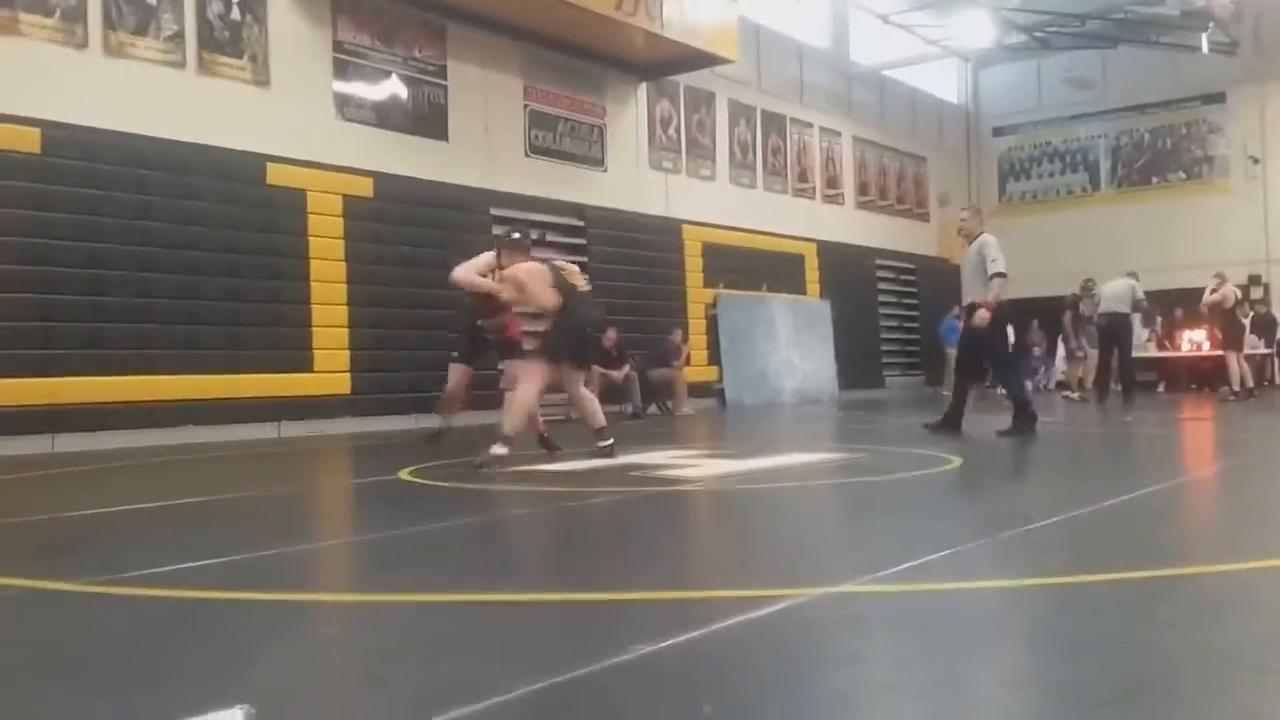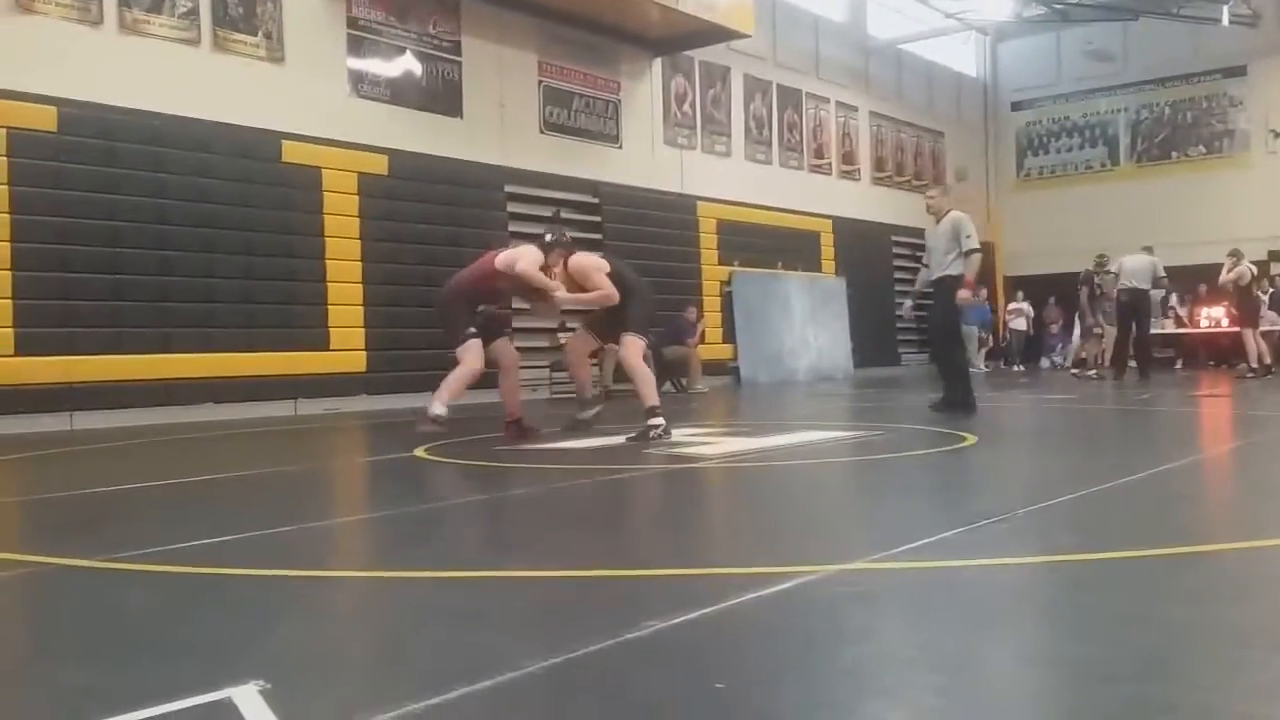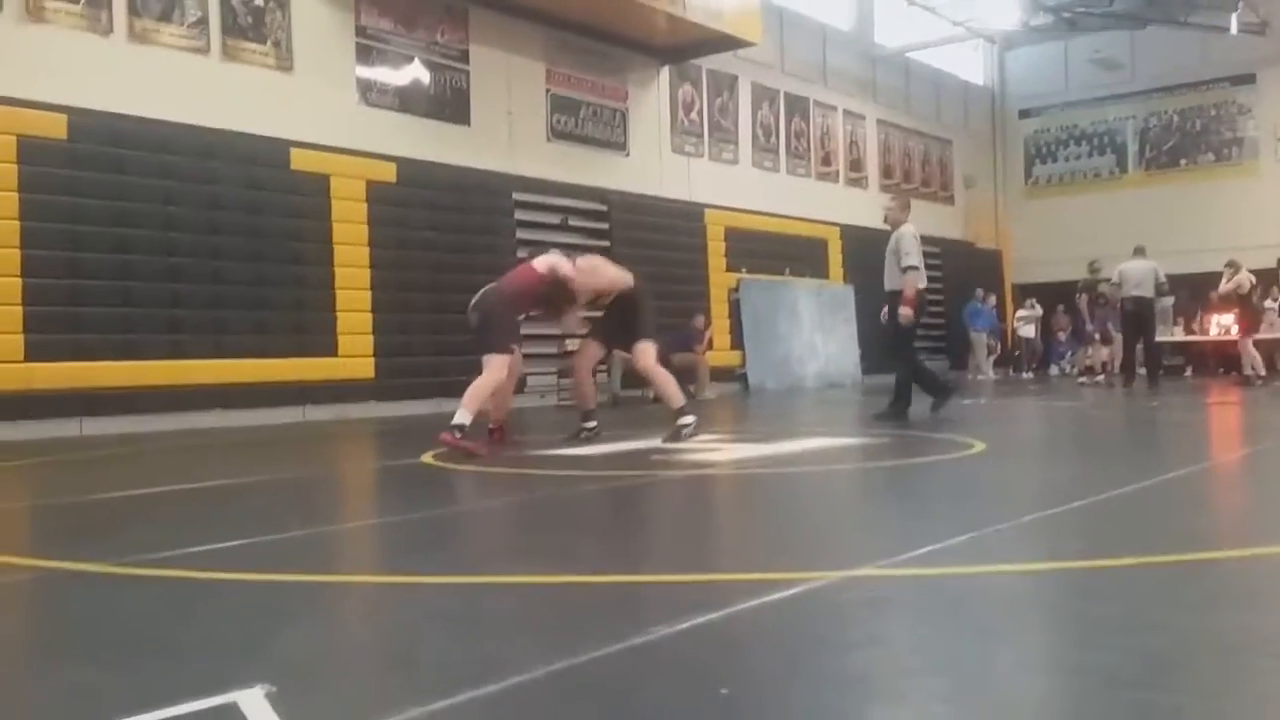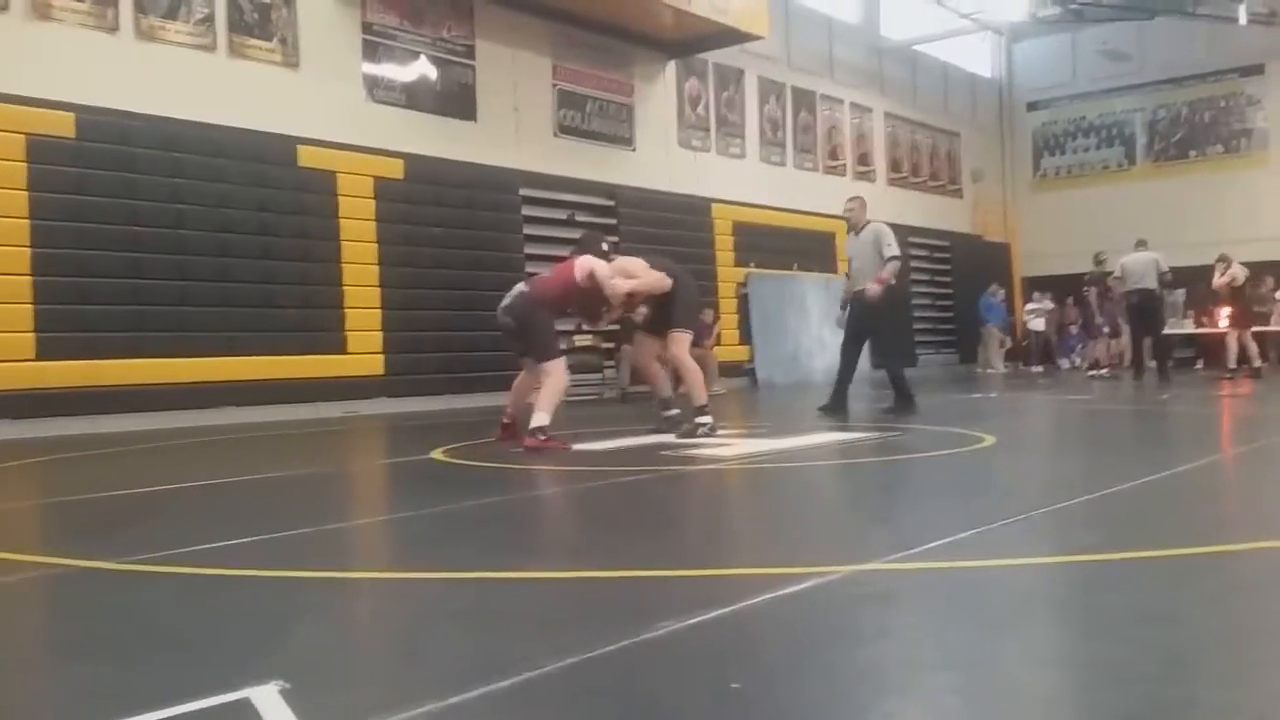
dt=0.5s
person 1, frame 1
left shoulder: (987, 243)
right shoulder: (971, 248)
left elbow: (999, 278)
left wrist: (987, 307)
right wrist: (969, 313)
left hip: (988, 314)
right hip: (974, 315)
left knee: (1003, 368)
right knee: (964, 368)
left ankle: (1025, 419)
right ankle: (952, 420)
person 1, frame 2
left shoulder: (959, 219)
right shoulder: (931, 231)
left elbow: (975, 252)
right elbow: (927, 267)
left wrist: (968, 286)
right wrist: (913, 295)
left hip: (954, 286)
right hip: (941, 288)
left knee: (939, 340)
right knee: (950, 343)
left ankle: (954, 394)
right ankle: (964, 397)
person 1, frame 3
left shoulder: (905, 234)
right shoulder: (898, 234)
left elbow: (912, 269)
left wrist: (906, 303)
right wrist: (891, 304)
left hip: (905, 300)
right hip: (899, 299)
left knee: (901, 353)
right knee: (903, 353)
left ankle: (899, 406)
right ankle: (939, 389)
person 1, frame 4
left shoulder: (879, 230)
right shoulder: (850, 240)
left elbow: (894, 261)
left wrist: (879, 283)
right wrist: (845, 304)
left hip: (880, 298)
right hip: (859, 300)
left knee: (888, 350)
right knee: (848, 351)
left ankle: (905, 399)
right ankle: (838, 400)
person 2, frame 1
right shoulder: (488, 261)
right elbow: (458, 276)
right wrist: (497, 288)
left hip: (503, 327)
right hip: (474, 326)
left knee: (515, 380)
right knee: (455, 386)
left ankle: (541, 433)
right ankle: (443, 424)
person 2, frame 2
left shoulder: (527, 259)
right shoulder: (533, 255)
right elbow: (522, 270)
right wrist: (553, 286)
left hip: (481, 308)
right hip: (456, 301)
left knee: (510, 361)
right knee: (474, 364)
left ankle: (514, 422)
right ankle: (433, 416)
person 2, frame 3
right shoulder: (554, 262)
right elbow: (569, 274)
left hip: (487, 307)
right hip: (497, 308)
left knee: (513, 369)
right knee: (496, 373)
left ankle: (496, 428)
right ankle: (456, 431)
person 2, frame 4
left shoulder: (570, 271)
right shoulder: (594, 264)
right elbow: (615, 291)
right wrist: (617, 303)
left hip: (510, 307)
right hip: (530, 309)
left knee: (534, 369)
right knee: (558, 377)
left ankle: (507, 424)
right ankle: (538, 433)
person 3, frame 1
left shoulder: (519, 271)
right shoulder: (543, 267)
left elbow: (548, 303)
right elbow: (574, 271)
left wrist: (515, 299)
left hip: (567, 320)
right hip: (584, 317)
left knee: (528, 381)
right knee: (573, 385)
left ankle: (500, 448)
right ankle: (605, 442)
person 3, frame 2
left shoulder: (577, 264)
right shoulder: (566, 265)
left elbow: (611, 296)
left wrist: (569, 298)
left hip: (634, 302)
right hip: (612, 308)
left knee: (629, 356)
right knee: (573, 351)
left ankle: (658, 424)
right ankle: (590, 406)
person 3, frame 3
left shoulder: (587, 266)
left elbow: (625, 279)
left wrist: (588, 282)
left hip: (636, 307)
right hip: (613, 312)
left knee: (644, 363)
right knee: (581, 363)
left ankle: (686, 419)
right ankle: (589, 424)
person 3, frame 4
left shoulder: (619, 269)
left elbow: (664, 282)
left wrist: (628, 284)
left hip: (680, 291)
right hip: (662, 300)
left knee: (676, 353)
right knee: (642, 355)
left ankle: (705, 420)
right ankle: (671, 413)
